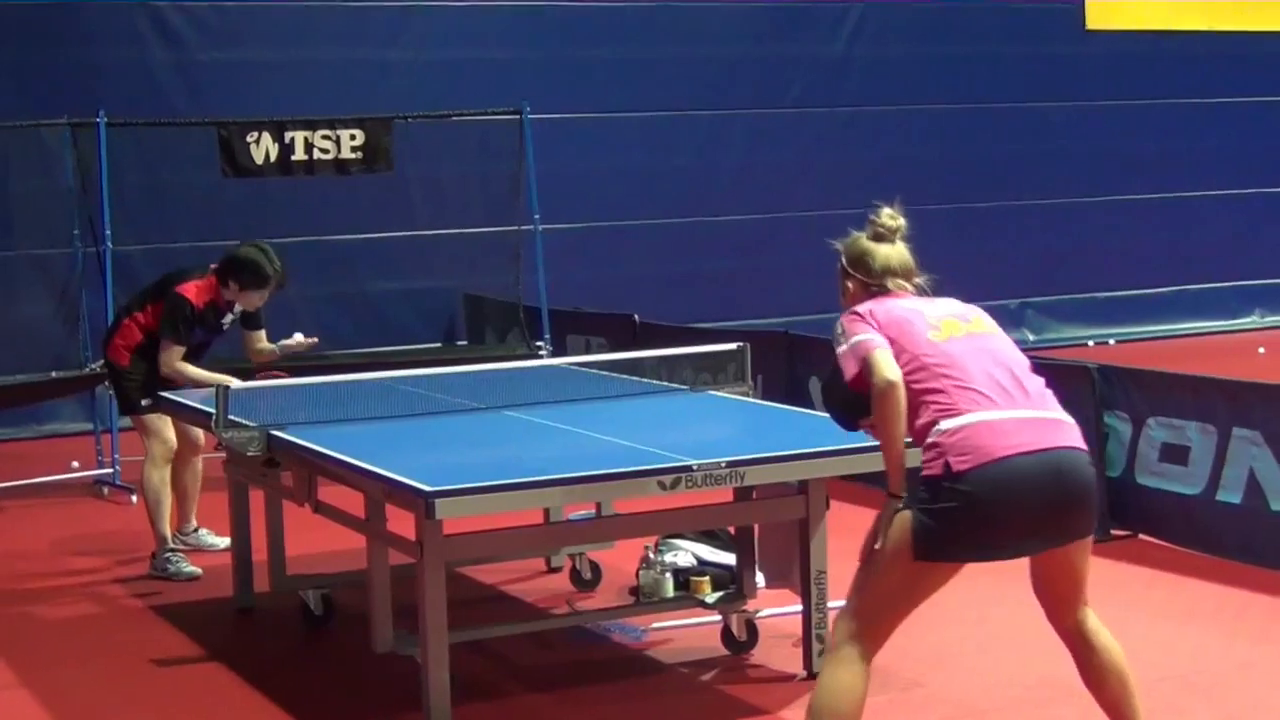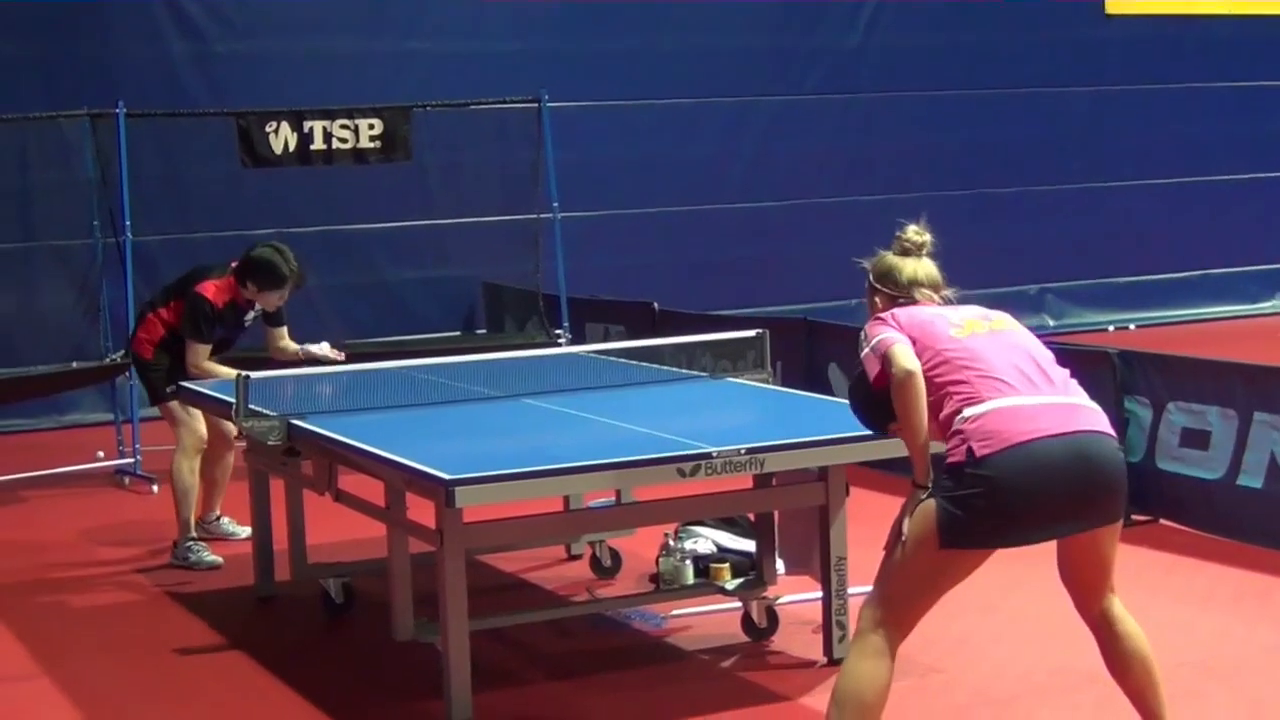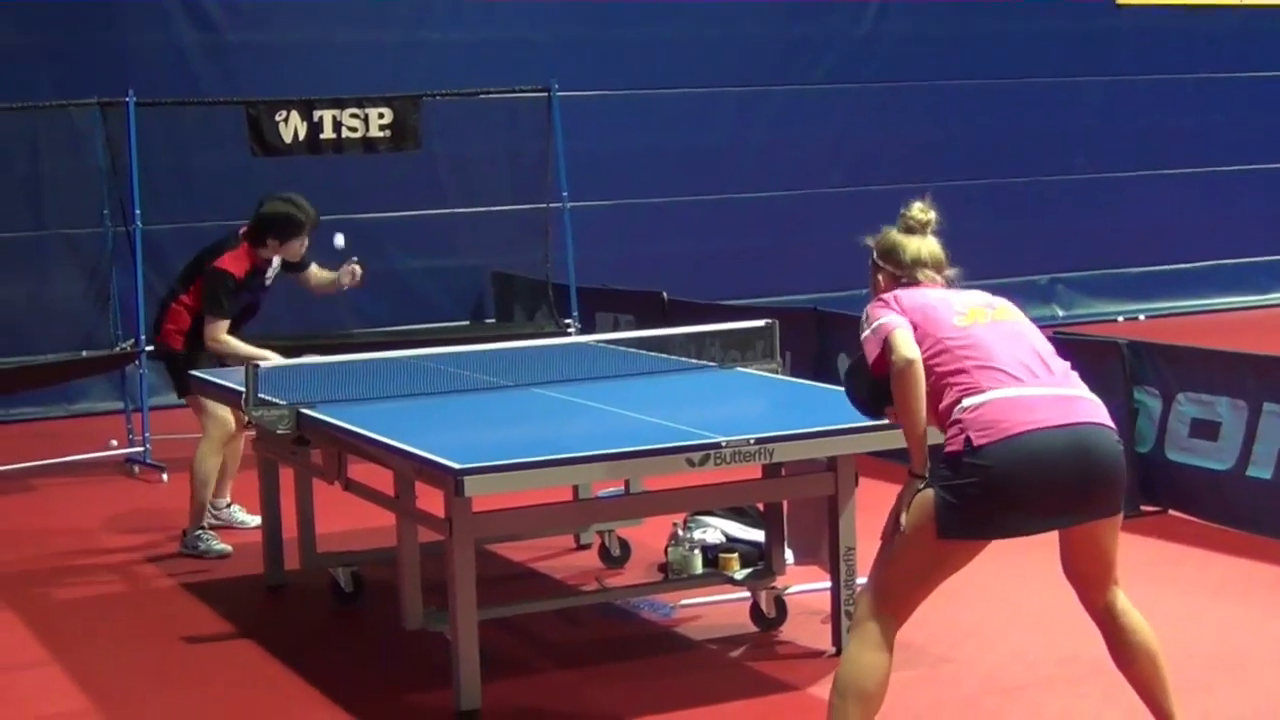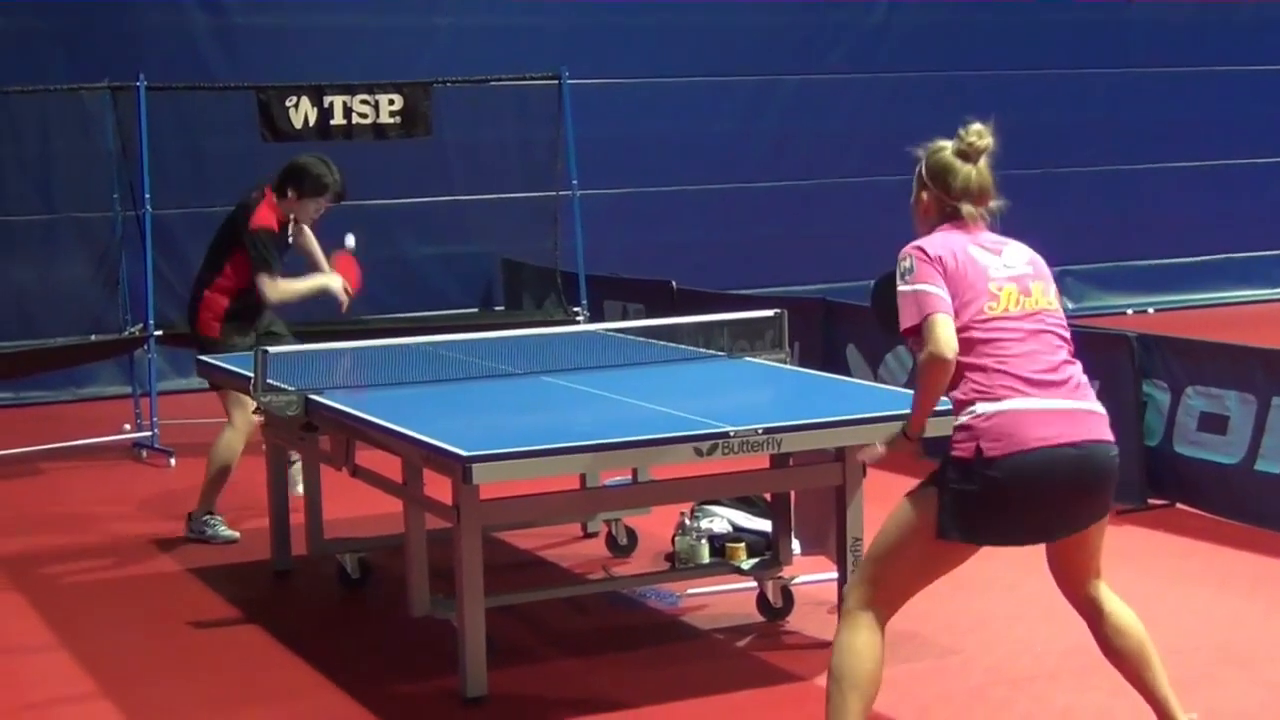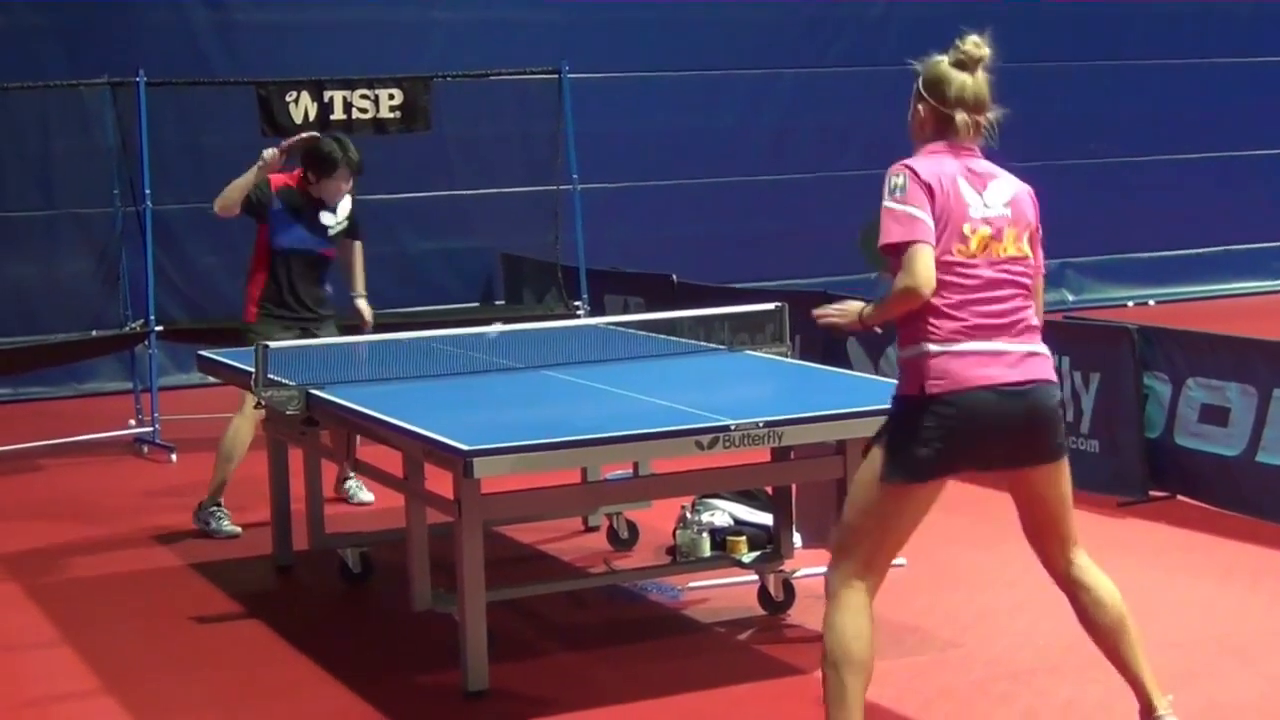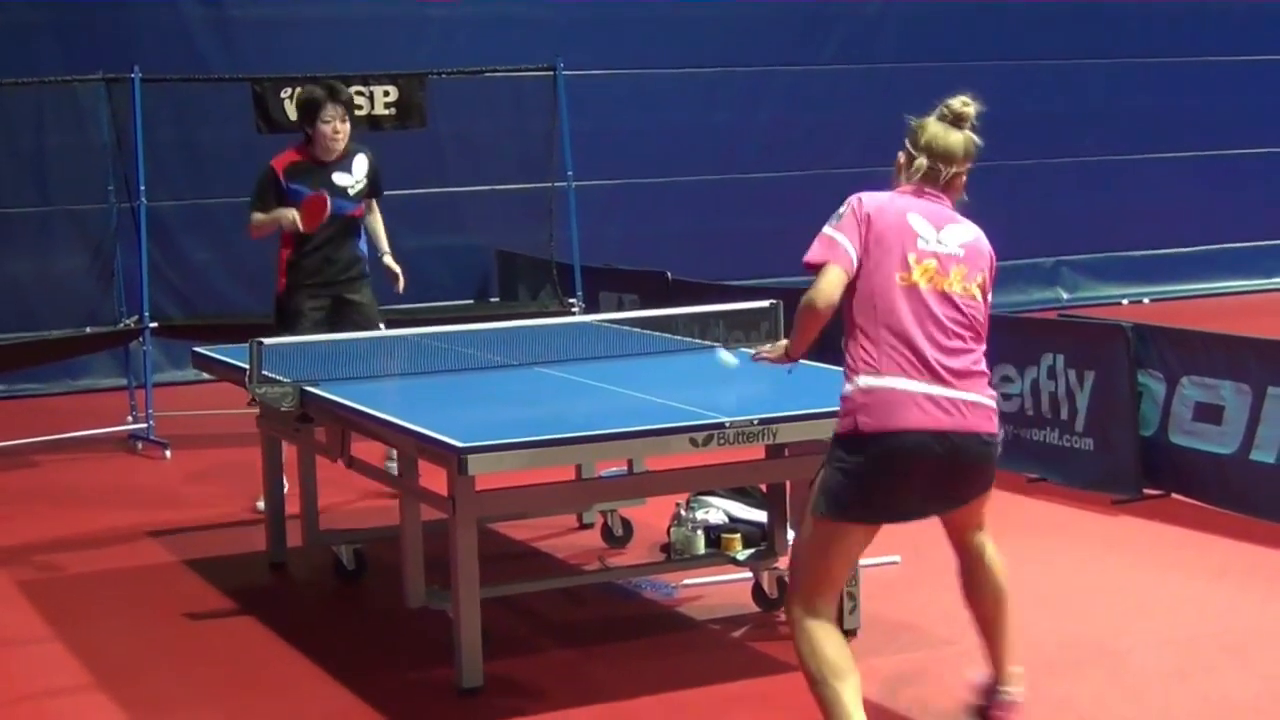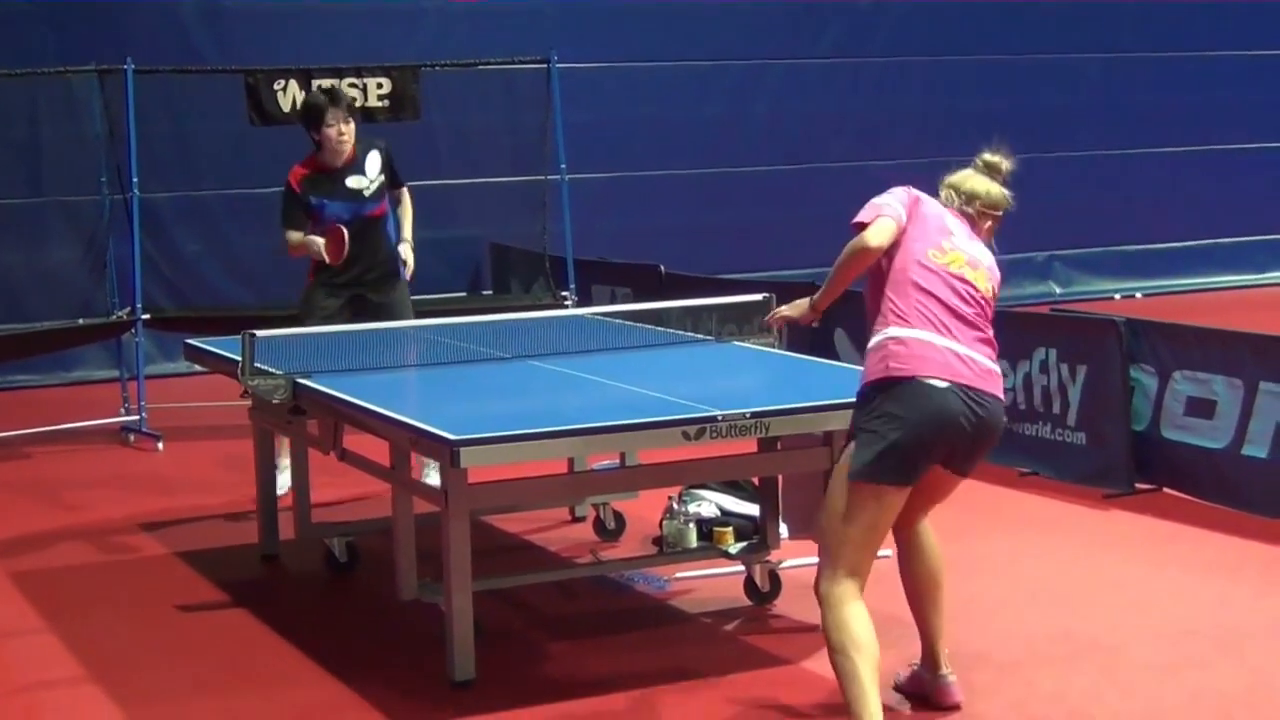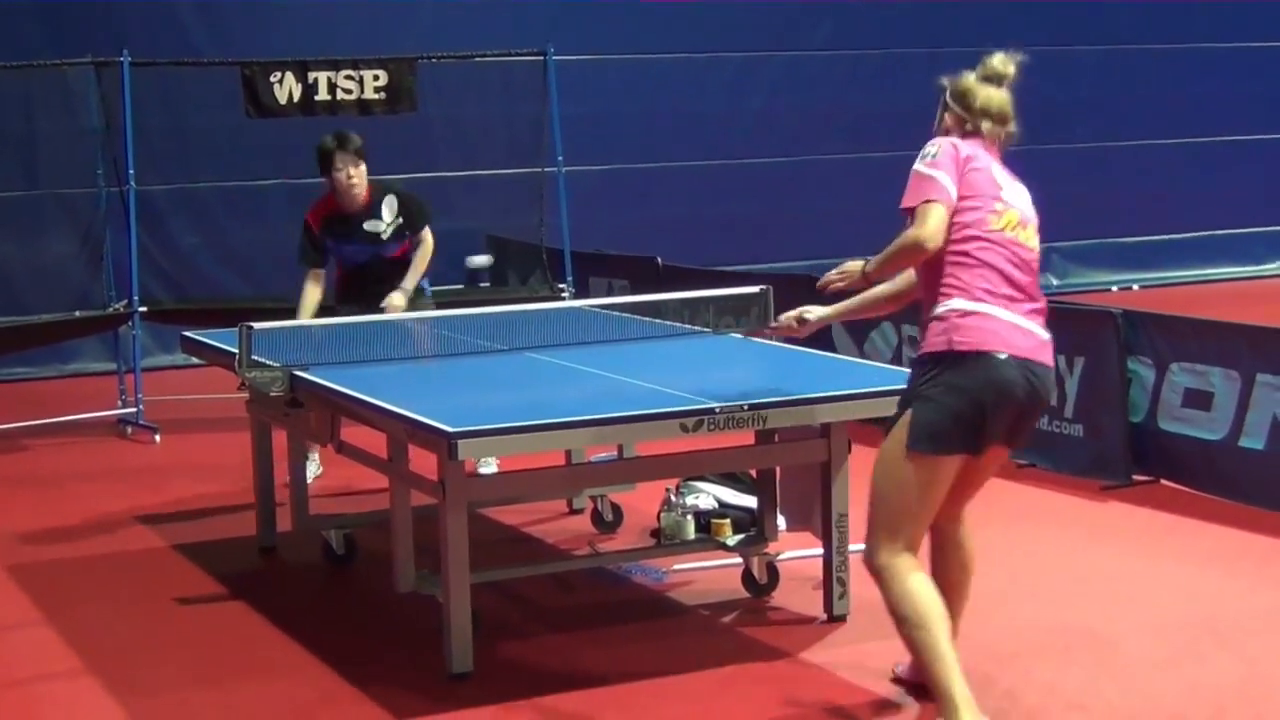
dt=0.3s
person 1, frame 1
left shoulder: (861, 319)
right shoulder: (966, 309)
left elbow: (888, 380)
left wrist: (896, 490)
left hip: (978, 470)
right hip: (1068, 459)
left knee: (855, 635)
right knee: (1073, 616)
person 1, frame 2
left shoulder: (885, 324)
right shoulder: (993, 315)
left elbow: (907, 372)
left wrist: (922, 482)
left hip: (1004, 460)
right hip: (1096, 445)
left knee: (880, 624)
right knee: (1100, 603)
person 1, frame 3
left shoulder: (887, 305)
right shoulder: (992, 300)
left elbow: (906, 361)
left wrist: (918, 468)
left hip: (1001, 449)
right hip: (1093, 437)
left knee: (875, 613)
right knee: (1104, 595)
person 1, frame 4
left shoulder: (925, 252)
right shoulder: (1028, 256)
left elbow: (942, 354)
left wrist: (910, 435)
left hip: (1004, 453)
right hip: (1091, 442)
left knee: (865, 602)
right knee: (1087, 590)
person 1, frame 5
left shoulder: (916, 173)
right shoulder: (1020, 190)
left elbow: (918, 283)
left wrist: (866, 314)
left hip: (946, 394)
right hip: (1031, 391)
left knee: (852, 577)
right knee: (1066, 557)
person 1, frame 6
left shoulder: (867, 207)
right shoulder: (978, 240)
left elbow: (822, 299)
left wrist: (791, 348)
left hip: (883, 428)
right hip: (974, 429)
left knee: (811, 605)
right knee: (971, 539)
person 1, frame 7
left shoulder: (907, 199)
right shoulder: (985, 257)
left elbow: (872, 243)
left wrist: (815, 304)
left hip: (913, 389)
right hip: (983, 403)
left knee: (839, 582)
right knee: (906, 515)
right ankle: (934, 672)
person 1, frame 8
left shoulder: (947, 151)
right shoulder: (1016, 191)
left elbow: (926, 240)
right elbow: (925, 281)
left wrist: (863, 270)
right wrist: (824, 316)
left hip: (969, 359)
right hip: (1031, 368)
left knee: (890, 553)
right knee: (942, 510)
right ankle: (938, 665)
person 2, frame 1
left shoulder: (245, 297)
right shoulder: (188, 297)
left elbow: (256, 350)
right elbow: (169, 365)
left wrist: (283, 348)
right wrist: (223, 382)
left hip: (169, 359)
right hip: (132, 356)
left knee: (193, 443)
right knee: (163, 444)
left ankle: (186, 530)
right ankle: (163, 552)
person 2, frame 2
left shoulder: (266, 292)
right shoulder: (208, 295)
left elbow: (279, 346)
right elbow: (197, 366)
left wrist: (307, 351)
left hip: (196, 353)
right hip: (158, 350)
left knee: (225, 434)
right knee: (194, 436)
left ankle: (210, 519)
right ankle: (185, 542)
person 2, frame 3
left shoulder: (269, 249)
right shoulder: (228, 268)
left elbow: (314, 281)
right elbow: (215, 338)
left wrist: (341, 278)
right wrist: (267, 357)
left hip: (216, 334)
right hip: (183, 336)
left knee: (242, 418)
right knee: (220, 426)
left ankle: (220, 505)
right ankle: (195, 532)
person 2, frame 4
left shoulder: (282, 207)
right shoulder: (262, 225)
left elbow: (301, 228)
right elbow: (272, 292)
left wrist: (325, 271)
right wrist: (322, 282)
left hip: (249, 312)
right hip: (220, 321)
right knee: (244, 417)
left ankle: (288, 457)
right ankle: (201, 516)
person 2, frame 5
left shoulder: (345, 201)
right shoulder: (279, 190)
left elbow: (353, 245)
right elbow: (222, 209)
left wrist: (359, 294)
right wrist: (263, 166)
left hip: (317, 314)
right hip: (269, 315)
right knee: (254, 406)
left ankle: (346, 475)
right ankle: (212, 504)
person 2, frame 6
left shoulder: (361, 160)
right shoulder: (284, 169)
right elbow: (254, 227)
left wrist: (385, 253)
right wrist: (279, 216)
left hip: (353, 282)
right hip: (302, 287)
left ankle: (394, 456)
person 2, frame 7
left shoulder: (377, 155)
right shoulder: (300, 180)
left elbow: (402, 197)
right elbow: (291, 240)
left wrist: (406, 241)
right wrist: (309, 244)
left hip: (384, 279)
right hip: (330, 285)
left ankle: (425, 457)
right ankle: (285, 462)
person 2, frame 8
left shoulder: (394, 198)
right shoulder: (318, 219)
left elbow: (425, 243)
right elbow: (314, 279)
left wrist: (405, 291)
right wrist: (301, 326)
left hip: (404, 295)
right hip: (355, 301)
right ankle: (312, 456)
